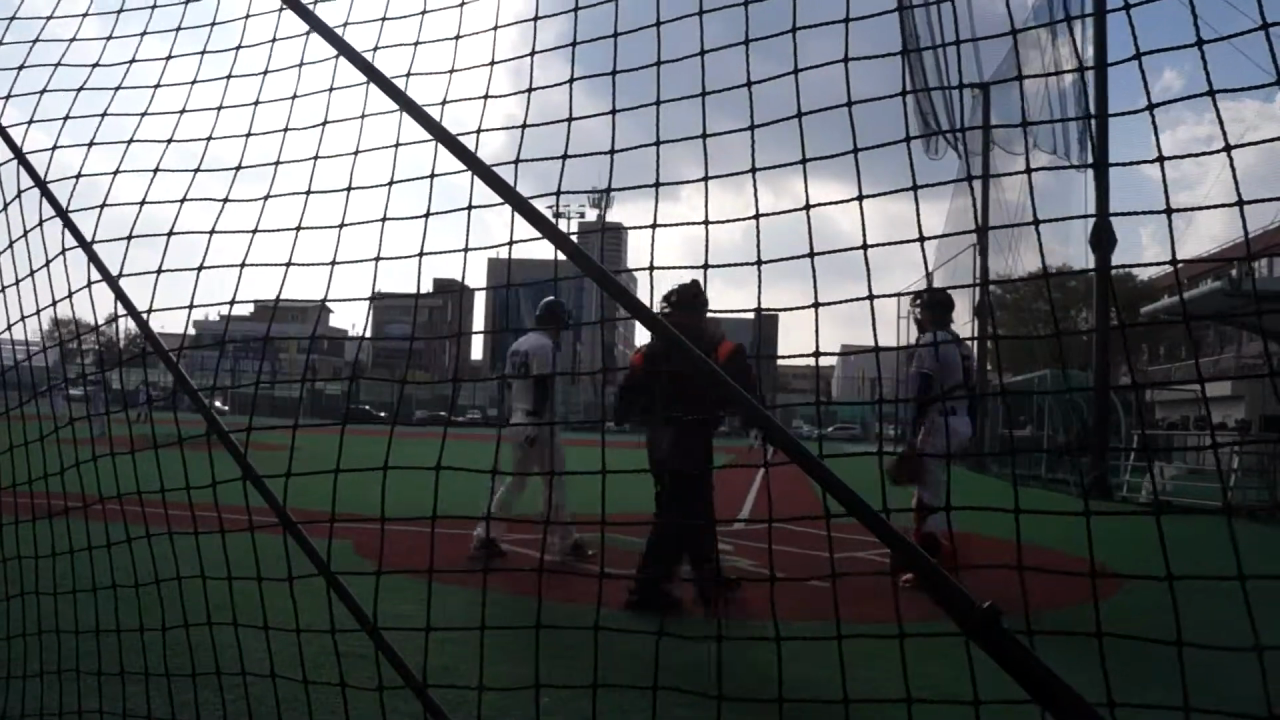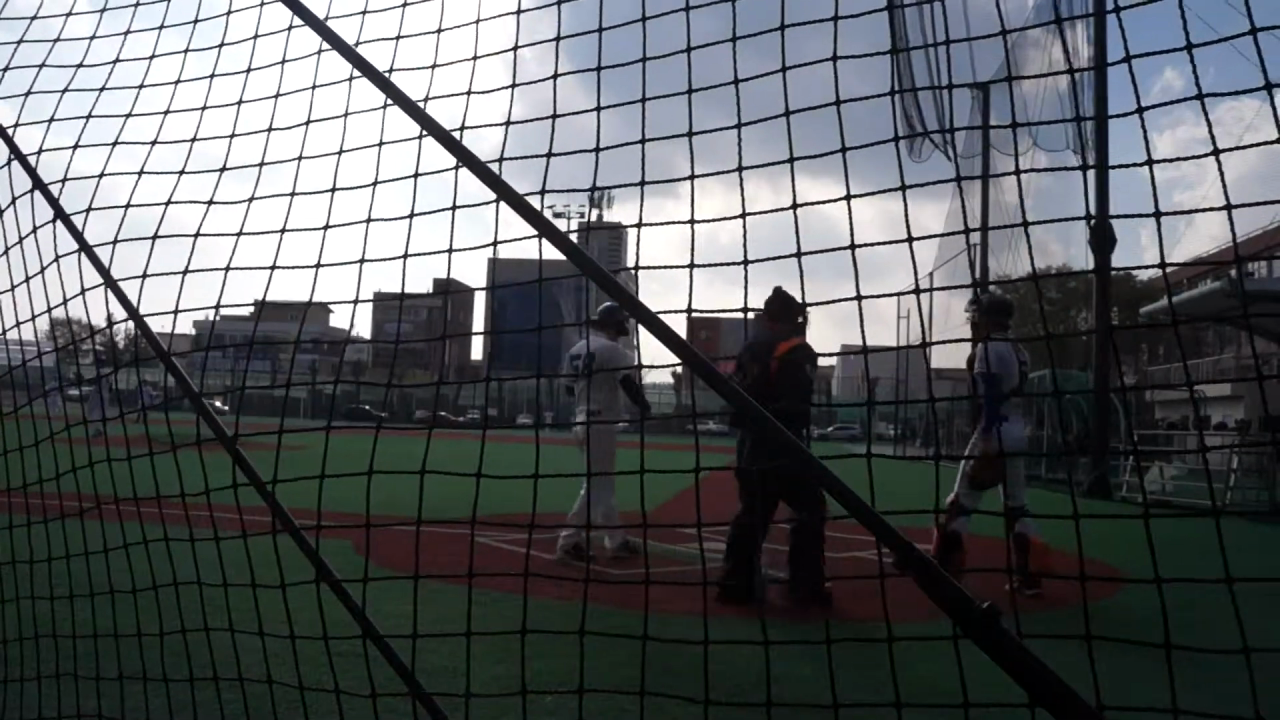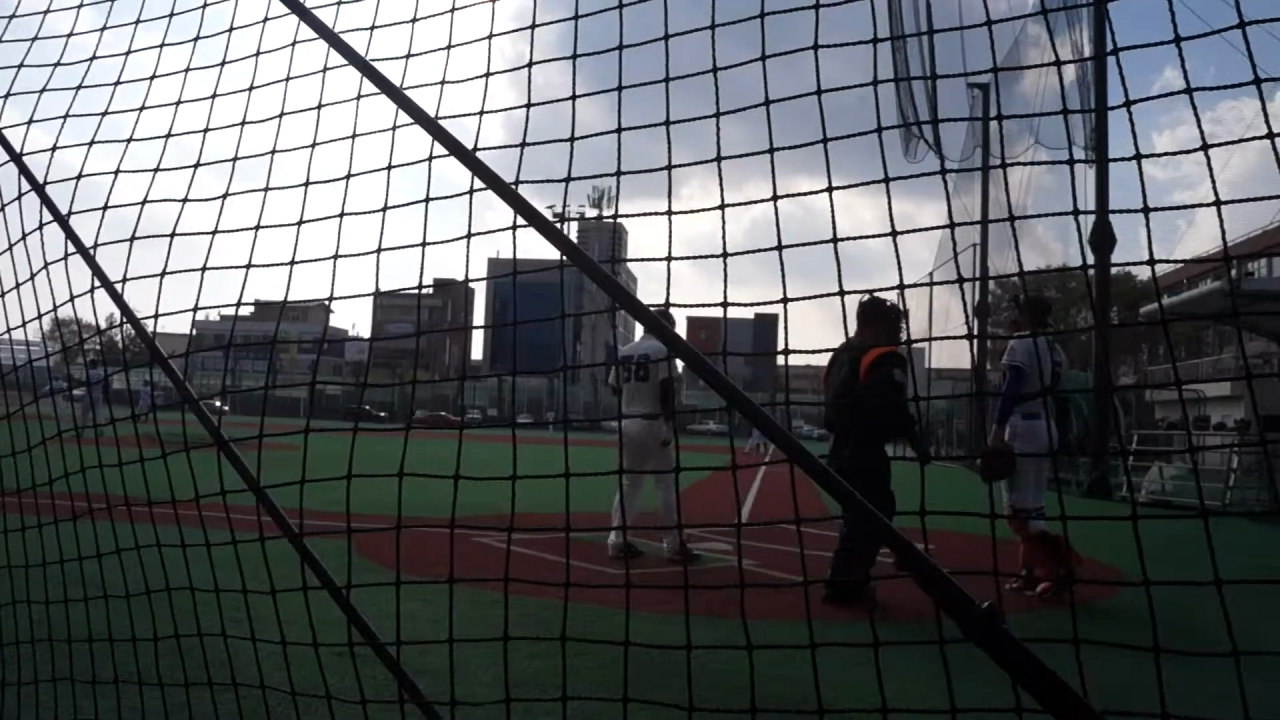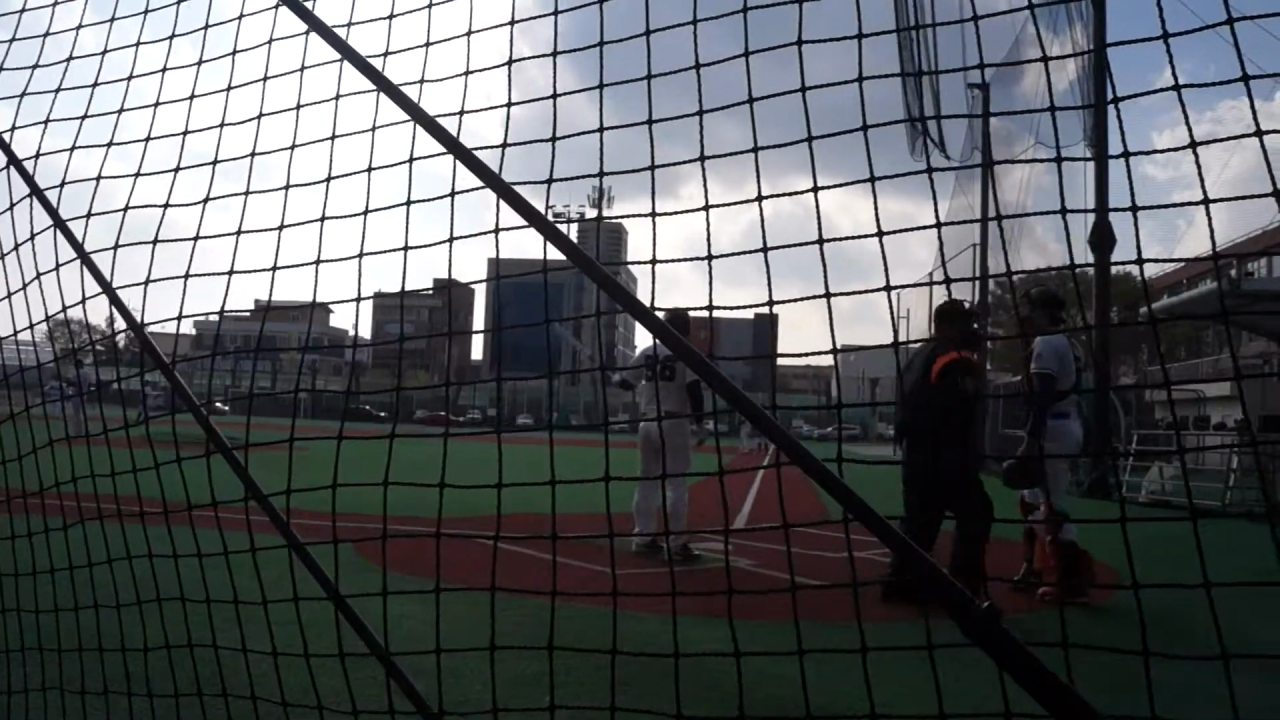
dt=0.5s
person 1, frame 1
left shoulder: (651, 351)
right shoulder: (723, 351)
left elbow: (627, 397)
left hip: (659, 441)
right hip: (692, 442)
left knee: (697, 511)
right knee: (678, 516)
left ankle: (711, 580)
right ankle: (648, 589)
person 1, frame 2
left shoulder: (747, 352)
right shoulder: (796, 350)
right elbow: (800, 402)
right wrist: (797, 435)
left hip: (749, 446)
right hip: (781, 446)
left knee: (751, 517)
right knee: (809, 512)
left ankle: (736, 584)
right ankle: (805, 584)
person 1, frame 3
left shoulder: (842, 355)
right shoulder: (885, 357)
right elbow: (894, 409)
right wrist: (915, 442)
left hip: (846, 445)
right hip: (868, 449)
left knee: (877, 511)
right knee: (868, 518)
left ankle: (849, 580)
right ankle: (844, 585)
person 1, frame 4
left shoulder: (918, 358)
right shoulder: (958, 361)
left elbow: (907, 408)
right elbow: (959, 414)
right wrist: (971, 450)
left hip: (914, 452)
right hip: (944, 455)
left knee: (917, 522)
right knee: (975, 515)
left ankle: (902, 583)
right ankle: (964, 584)
person 2, frame 1
left shoulder: (928, 343)
right shoulder: (962, 346)
left elbow: (921, 395)
right elbow: (971, 394)
left wrist: (912, 438)
right wrist: (969, 430)
left hip: (938, 425)
right hip: (961, 425)
left knee: (928, 500)
right knee: (933, 498)
right ankle: (941, 561)
person 2, frame 2
left shoulder: (988, 347)
right shoulder: (1017, 350)
left elbow: (991, 396)
left wrist: (986, 440)
left hip: (997, 430)
right hip: (1017, 429)
left knee: (961, 502)
right knee: (1017, 505)
left ankle: (942, 570)
right ankle: (1027, 575)
person 2, frame 3
left shoulder: (1021, 343)
right shoulder: (1054, 350)
left elbow: (1011, 389)
right elbow: (1056, 393)
left wrist: (997, 429)
left hip: (1023, 426)
right hip: (1047, 427)
left knee: (1019, 509)
right knee: (1033, 504)
left ankle: (1059, 569)
right ankle: (1032, 574)
person 2, frame 4
left shoulder: (1044, 344)
right shoulder: (1066, 344)
left elbow: (1043, 397)
left wrist: (1030, 440)
left hip: (1054, 428)
right hip: (1069, 425)
left knee: (1053, 508)
right knee: (1032, 499)
left ankle: (1071, 583)
right ankle: (1031, 570)
person 3, frame 1
left shoulder: (517, 345)
right shoulder: (545, 346)
right elbow: (541, 388)
right wrist: (537, 426)
left hip: (516, 422)
right hip: (538, 423)
left knee: (515, 482)
right knee: (554, 485)
left ankle: (485, 536)
right ankle: (566, 542)
person 3, frame 2
left shoulder: (575, 350)
right shoulder: (611, 349)
left elbow: (570, 389)
right elbow: (629, 385)
right wrist: (647, 412)
left hip: (581, 423)
right hip: (601, 425)
left knee: (603, 485)
right knee: (595, 488)
left ankle: (615, 540)
right ankle: (570, 541)
person 3, frame 3
left shoulder: (625, 352)
right shoulder: (661, 350)
left elbow: (616, 389)
right elbow: (667, 389)
right wrist: (669, 423)
left hip: (627, 425)
right hip: (652, 424)
left knee: (629, 485)
right knee: (667, 485)
left ankle: (618, 541)
right ankle: (674, 545)
person 3, frame 4
left shoulder: (646, 353)
left elbow: (627, 383)
right elbow: (694, 391)
left wrist: (617, 381)
right wrist: (699, 424)
left hip: (647, 424)
right hip: (674, 424)
left knee: (647, 482)
right knee: (676, 484)
left ankle: (644, 537)
right ankle: (677, 543)
